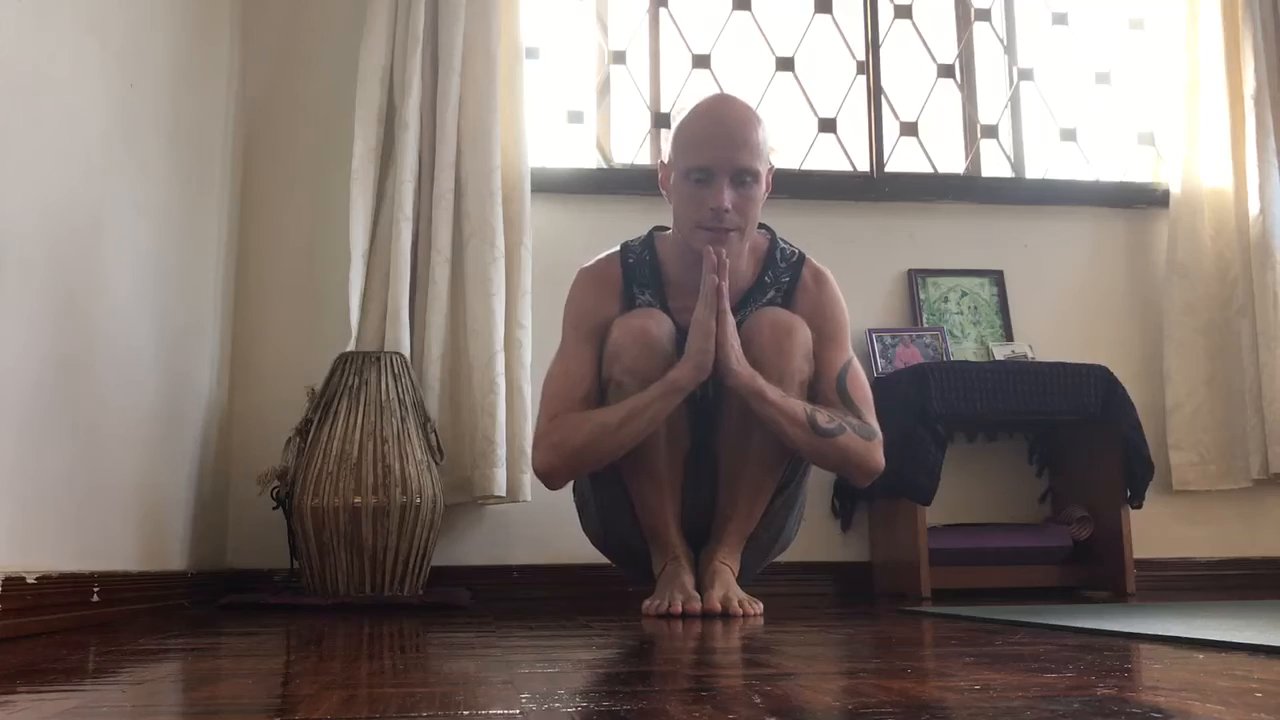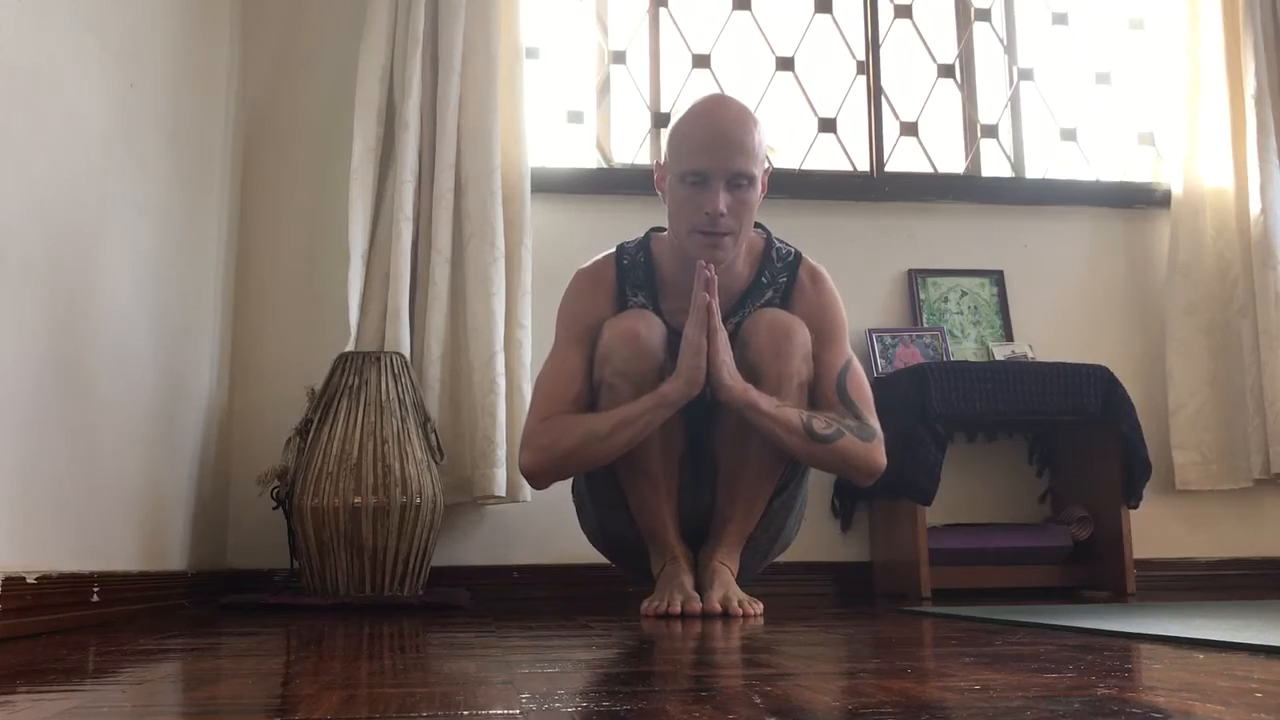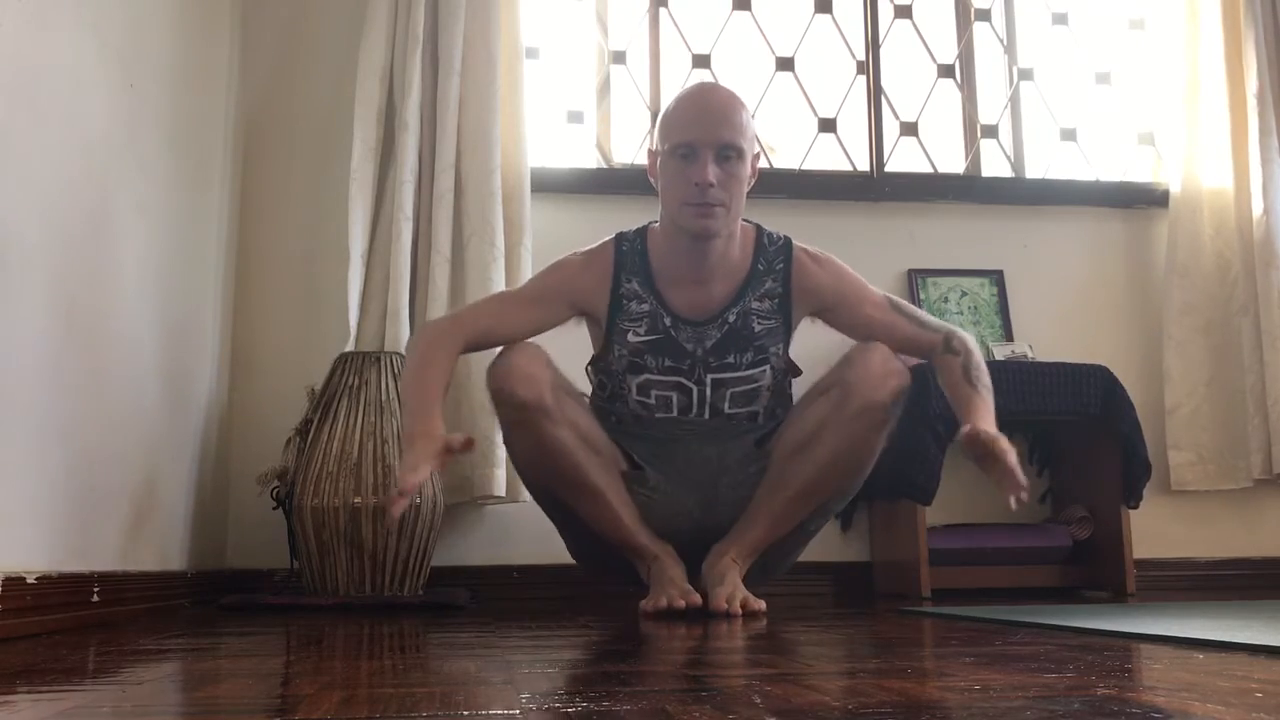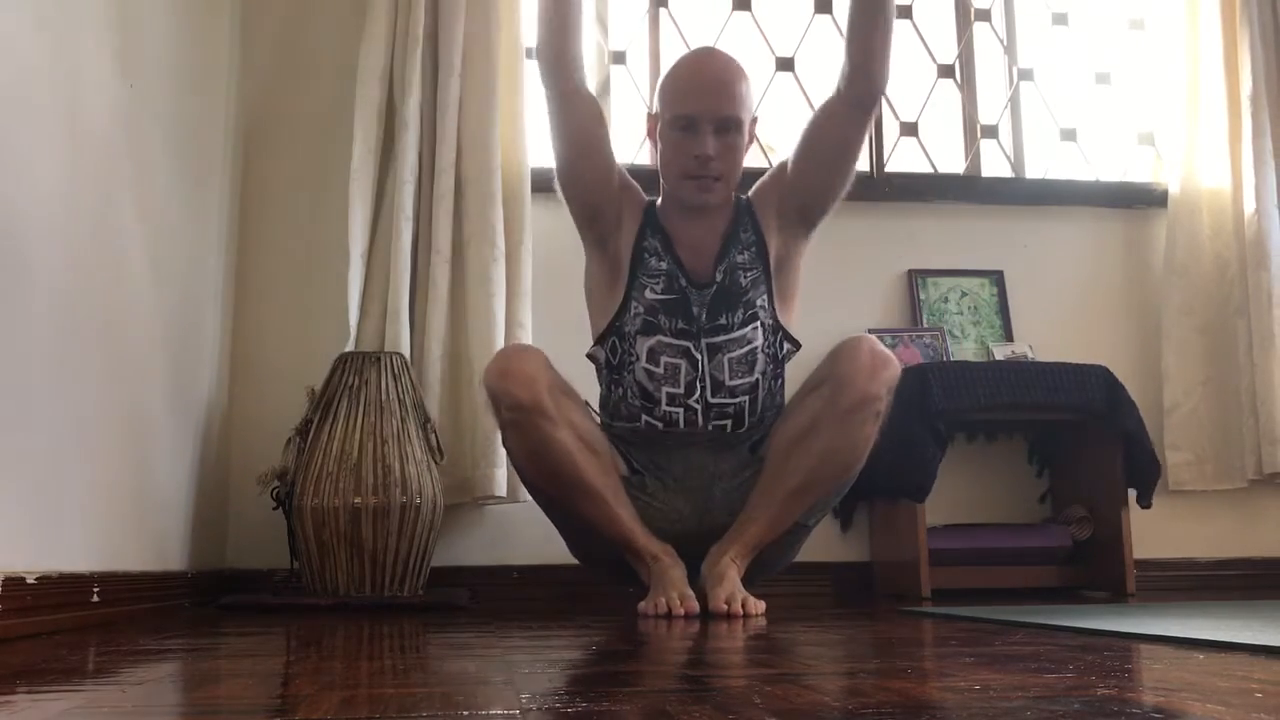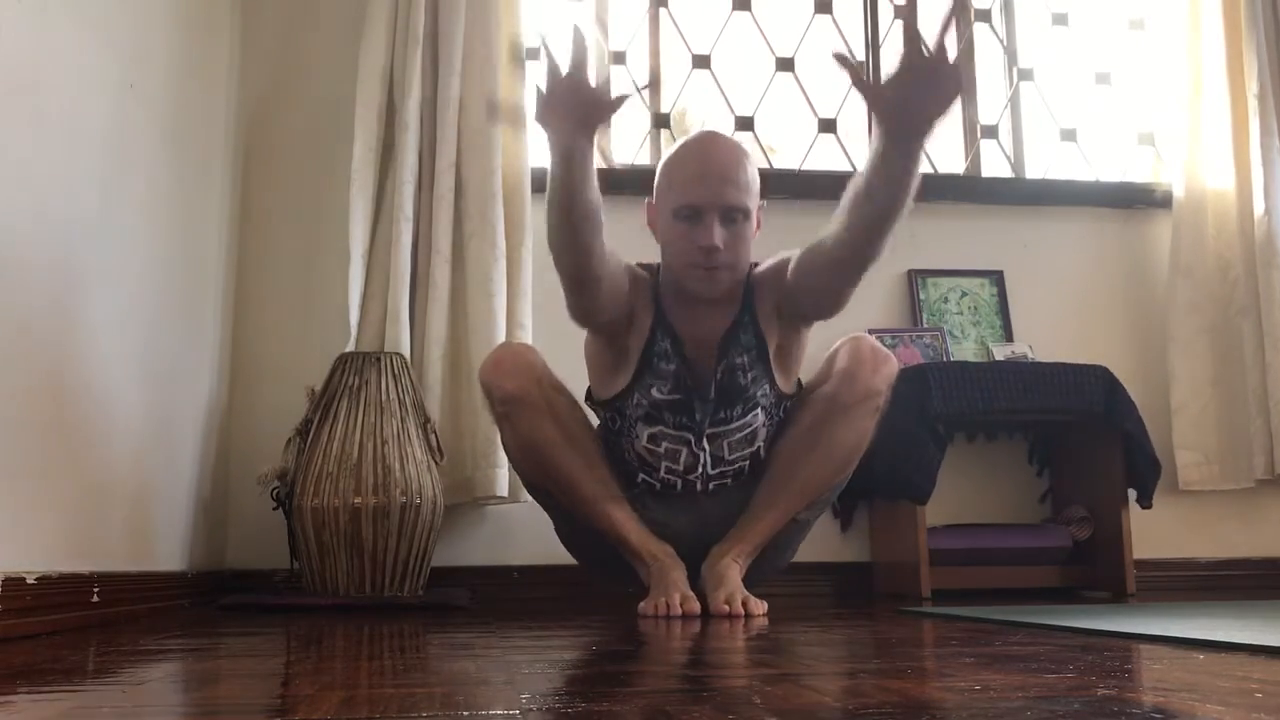
dt=1s
person 1, frame 1
left shoulder: (807, 286)
right shoulder: (606, 282)
left elbow: (867, 458)
right elbow: (551, 460)
left wrist: (744, 375)
right wrist: (683, 374)
left hip: (751, 519)
right hip: (636, 520)
left knee: (783, 332)
right knee: (638, 333)
left ankle: (723, 560)
right ankle: (671, 561)
person 1, frame 2
left shoulder: (804, 286)
right shoulder: (601, 284)
left elbow: (868, 456)
right elbow: (538, 458)
left wrist: (739, 389)
right wrist: (675, 389)
left hip: (751, 521)
right hip: (635, 520)
left knee: (780, 332)
right knee: (630, 334)
left ankle: (723, 560)
right ankle: (670, 561)
person 1, frame 3
left shoulder: (797, 273)
right shoulder: (601, 273)
left elbow: (948, 342)
right elbow: (439, 335)
left wrist: (979, 421)
right wrist: (425, 429)
left hip: (757, 516)
right hip: (624, 516)
left knee: (880, 370)
right knee: (516, 372)
left ankle: (732, 558)
right ankle: (655, 560)
person 1, frame 4
left shoulder: (777, 222)
right shoulder: (616, 223)
left elbow: (861, 92)
right elbow: (561, 74)
left hip: (756, 507)
right hip: (628, 508)
left knee: (868, 366)
right knee: (513, 374)
left ankle: (731, 557)
right ankle: (652, 558)
person 1, frame 5
left shoulder: (782, 298)
right shoulder: (623, 302)
left elbow: (857, 238)
right elbow: (577, 254)
left wrist: (901, 138)
right wrist: (569, 145)
left hip: (755, 524)
right hip: (627, 530)
left knee: (866, 364)
right knee: (507, 370)
left ankle: (731, 558)
right ankle: (655, 558)
